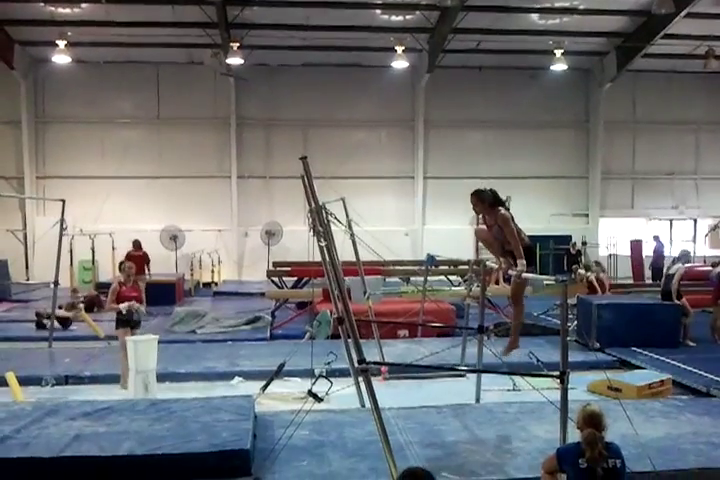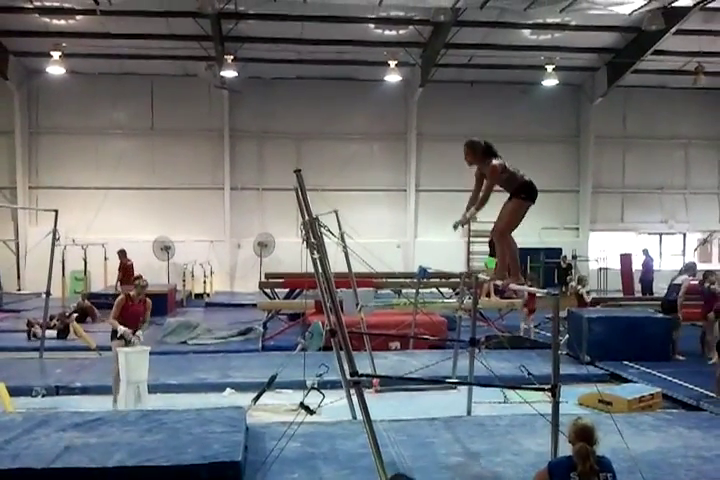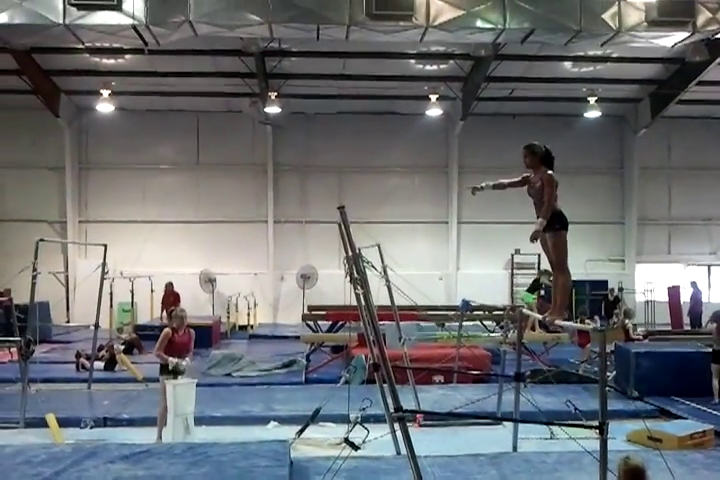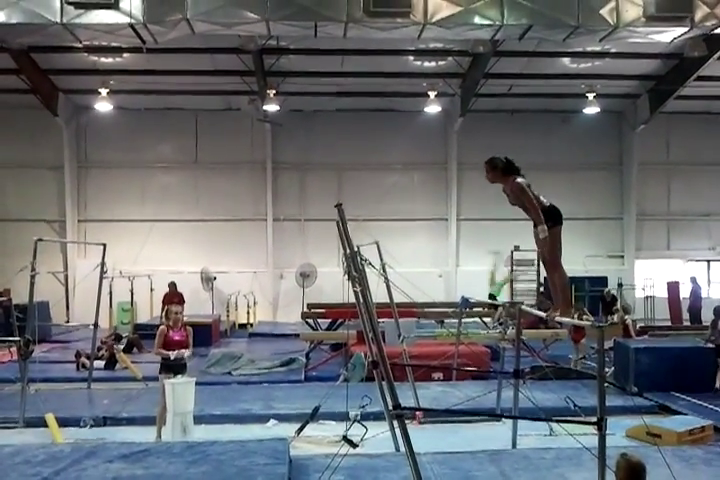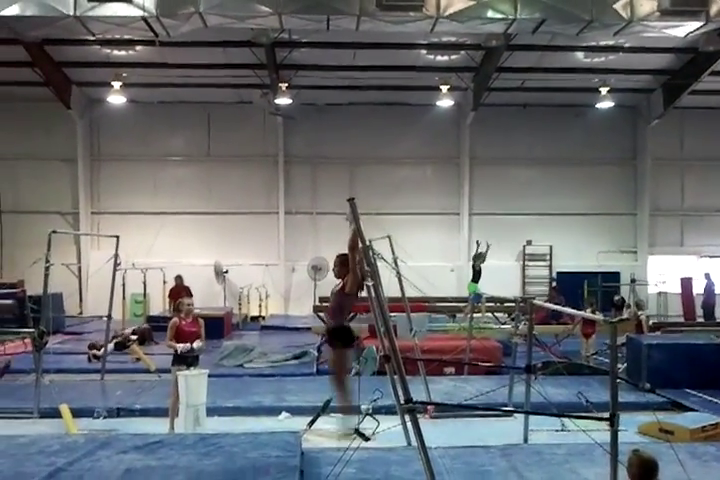
dt=1s
person 1, frame 1
left shoulder: (502, 215)
right shoulder: (485, 217)
left elbow: (515, 241)
right elbow: (496, 239)
left wrist: (521, 264)
right wrist: (502, 261)
left hip: (524, 252)
right hip: (508, 251)
left knee: (516, 298)
left ankle: (514, 339)
person 1, frame 2
left shoulder: (493, 166)
right shoulder: (481, 169)
left elbow: (485, 196)
right elbow: (475, 195)
left wrist: (468, 216)
right wrist: (463, 217)
left hip: (526, 191)
right hip: (517, 192)
left knee: (502, 232)
right knee: (497, 232)
left ankle: (516, 276)
right ankle: (502, 273)
person 1, frame 3
left shoulder: (548, 176)
right shoulder: (529, 178)
left elbow: (549, 204)
right elbow: (506, 183)
left wrist: (538, 227)
right wrist: (483, 187)
left hip: (555, 221)
right hip: (545, 223)
left knee: (561, 268)
right knee: (555, 268)
left ankle: (561, 310)
right ankle: (555, 309)
person 1, frame 4
left shoulder: (517, 184)
right shoulder: (506, 187)
left elbow: (534, 208)
left wrist: (543, 233)
right wrist: (540, 229)
left hip: (549, 216)
right hip: (540, 219)
left knee: (554, 264)
right knee: (548, 265)
left ankle: (566, 308)
right ankle: (559, 306)
person 1, frame 5
left shoulder: (352, 283)
right shoulder: (347, 282)
left elbow: (353, 252)
right elbow: (354, 258)
left wrist: (354, 233)
left hip: (340, 333)
right hip: (336, 332)
left knee: (339, 376)
right knee: (339, 377)
left ankle: (347, 415)
person 2, frame 1
left shoulder: (138, 285)
right shoulder: (116, 286)
left elbow: (143, 303)
right elbow: (109, 306)
left wrist: (140, 308)
right wrist: (124, 306)
left hip: (135, 320)
right hip: (122, 321)
right knee: (126, 353)
left ankle: (124, 381)
right ankle: (127, 383)
person 2, frame 2
left shoulder: (147, 302)
right shoulder: (123, 298)
left elbow: (145, 321)
right elbow: (111, 319)
left wrist: (139, 332)
right wrist: (121, 329)
left hip: (133, 335)
right hip: (118, 334)
right knee: (120, 365)
right ankle: (115, 399)
person 2, frame 3
left shoulder: (191, 333)
right shoulder: (168, 332)
right elbow: (157, 352)
left wrist: (187, 360)
right wrist: (170, 360)
left hip: (180, 368)
right hip: (166, 368)
right knee: (165, 403)
right ankle: (159, 436)
person 2, frame 4
left shoulder: (187, 329)
right shoulder: (163, 329)
left elbow: (190, 348)
right elbow: (157, 350)
left wrist: (186, 353)
right wrist: (172, 354)
left hip: (182, 367)
right hip: (167, 367)
right knee: (165, 402)
right ankle: (158, 435)
person 2, frame 5
left shoulder: (199, 321)
right shoulder: (176, 321)
left elbow: (203, 341)
right elbow: (168, 342)
left wrist: (199, 344)
right wrist: (178, 346)
left hip: (194, 358)
right hip: (179, 359)
right knee: (176, 393)
right ankle: (171, 426)
